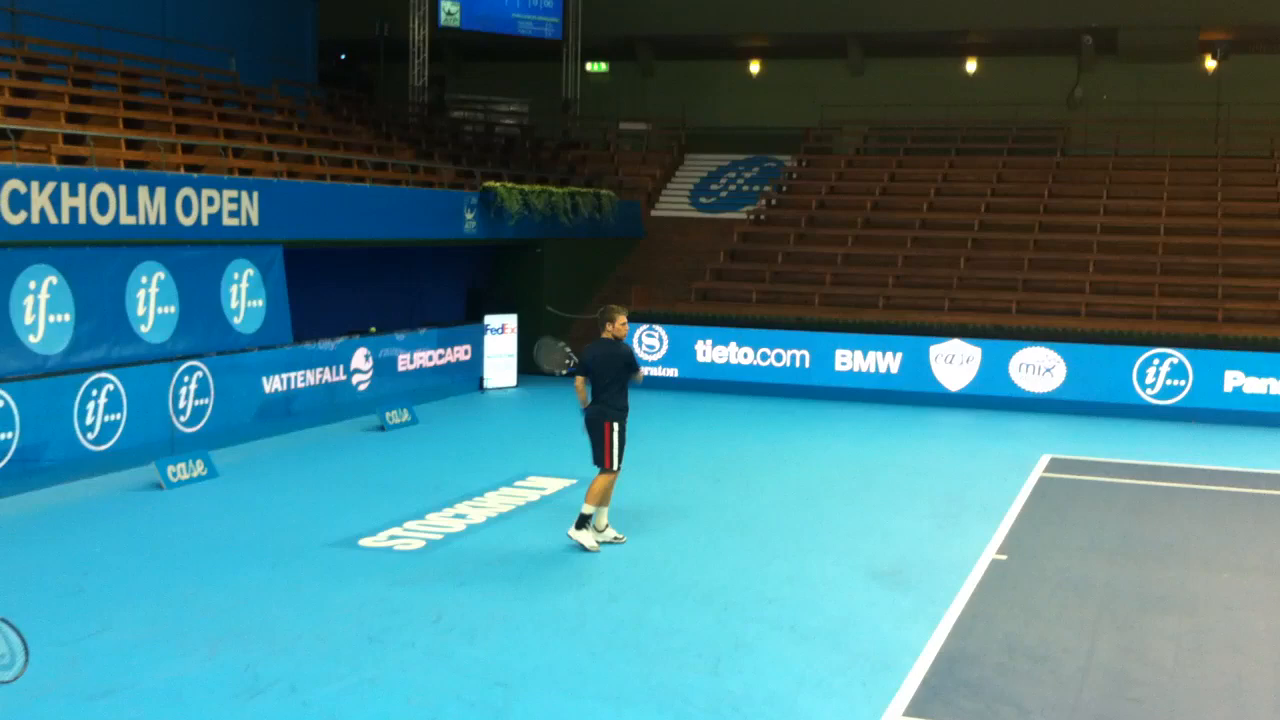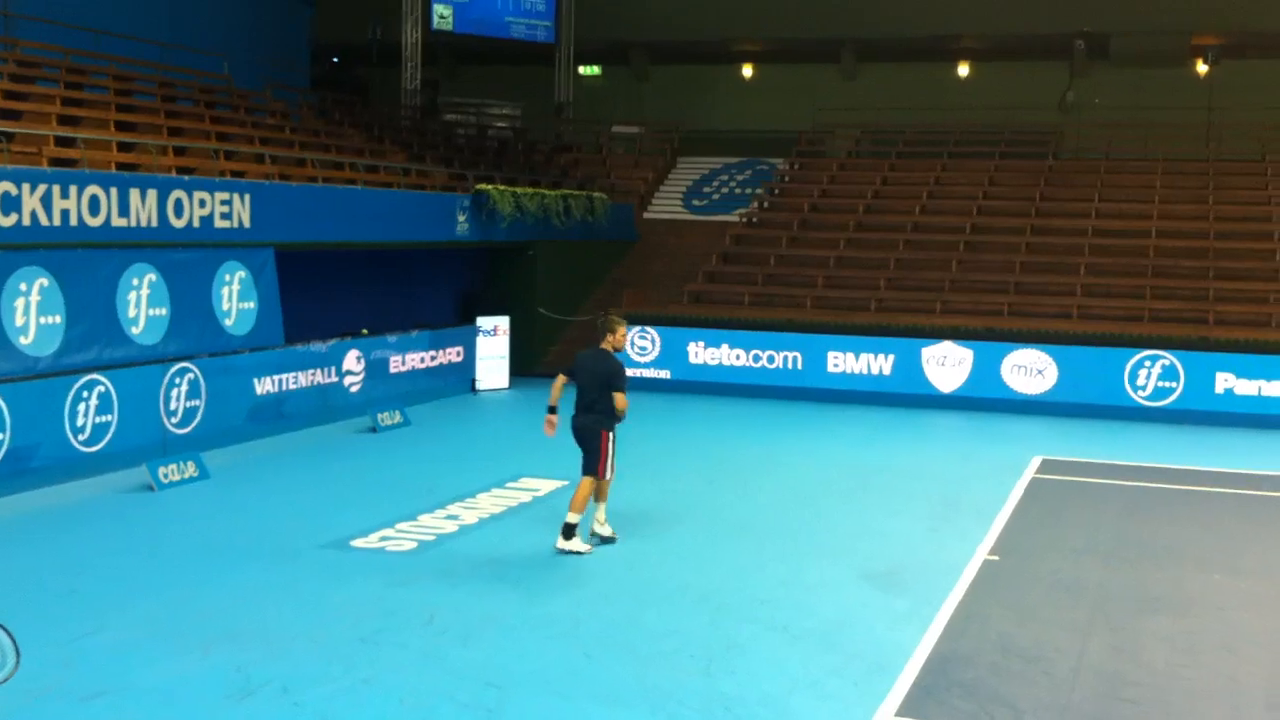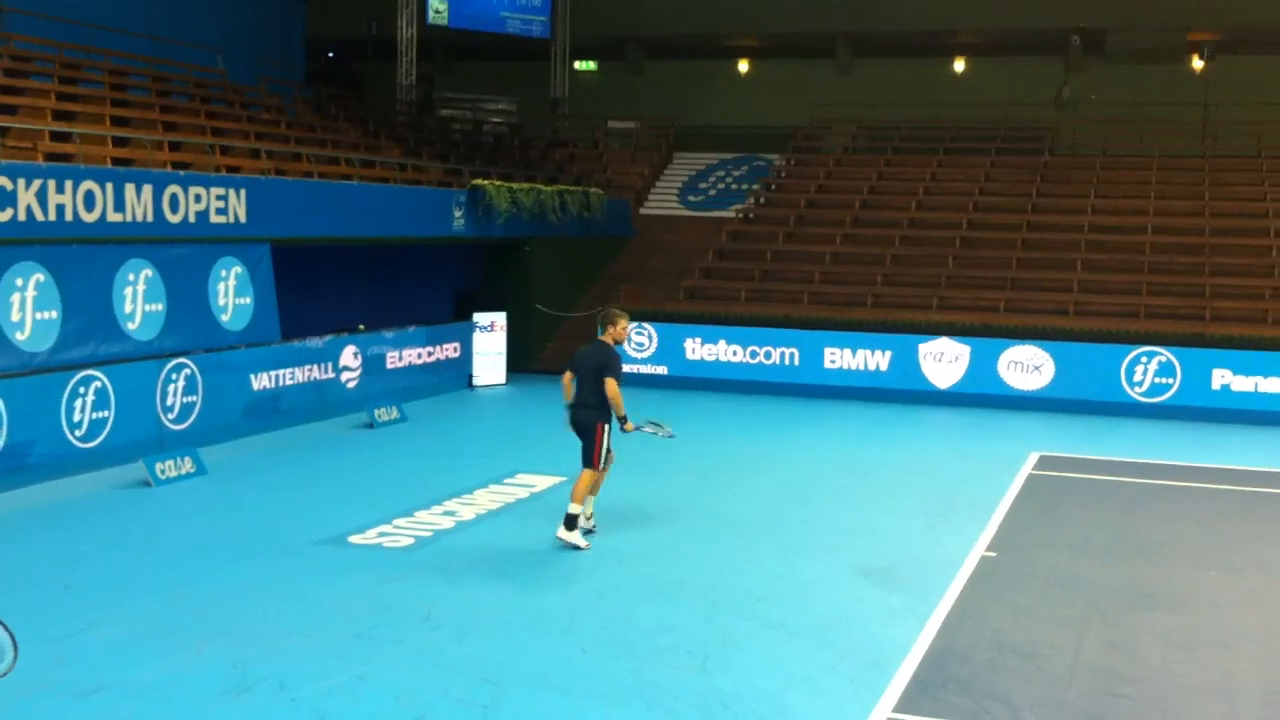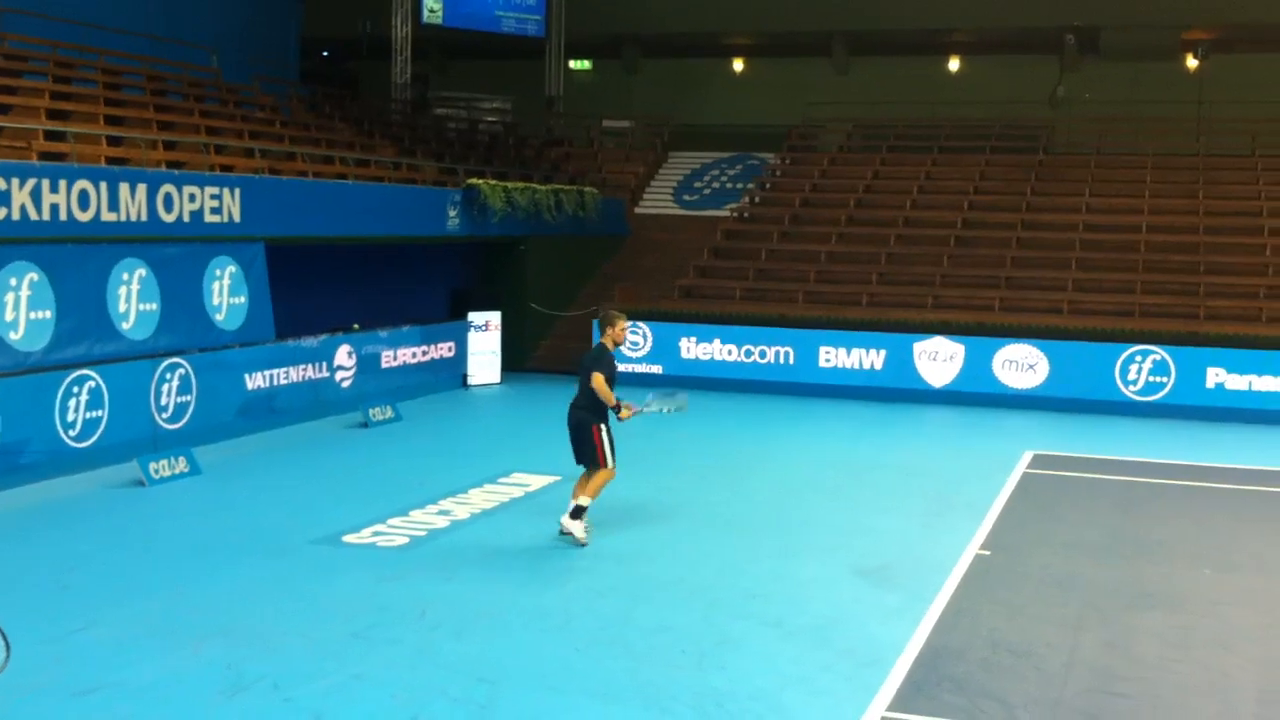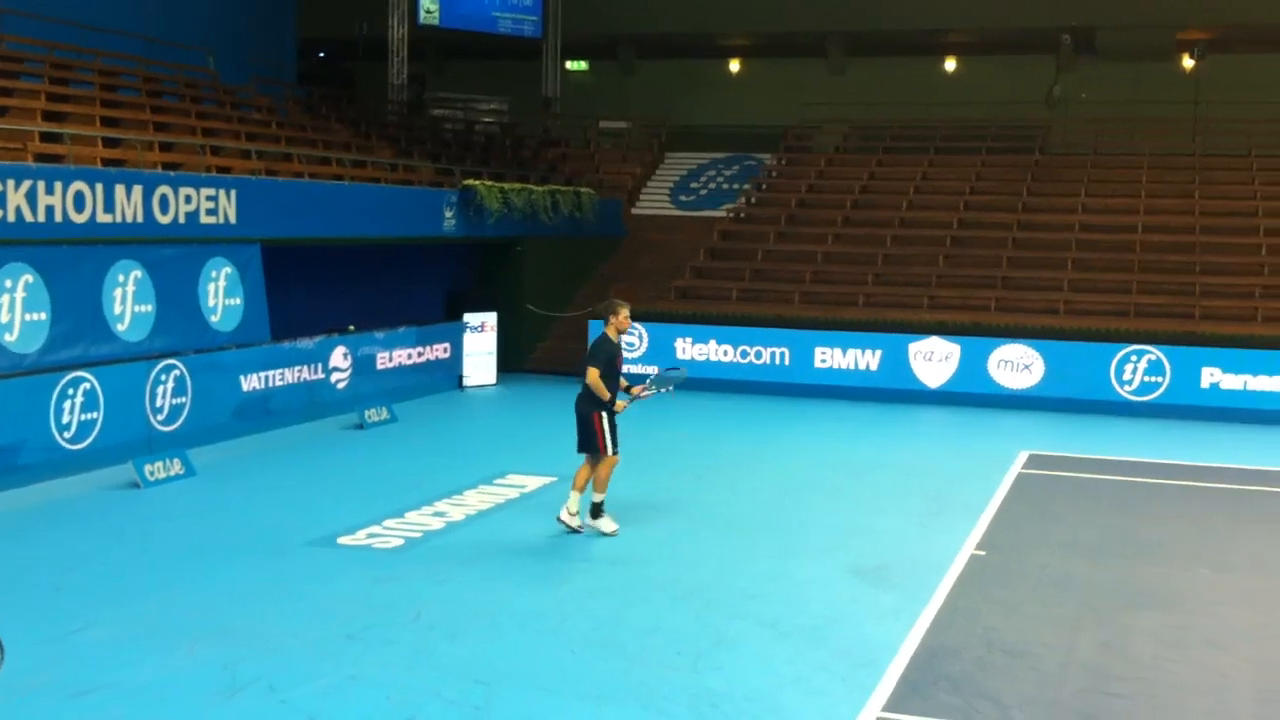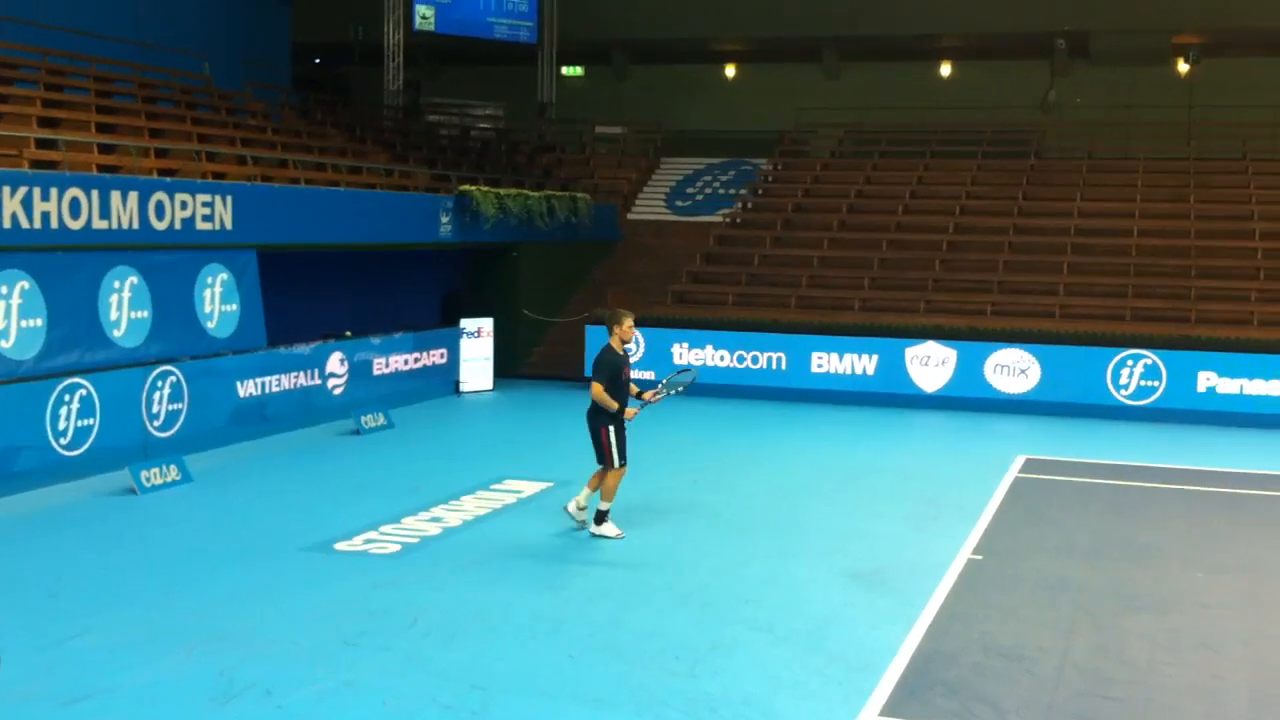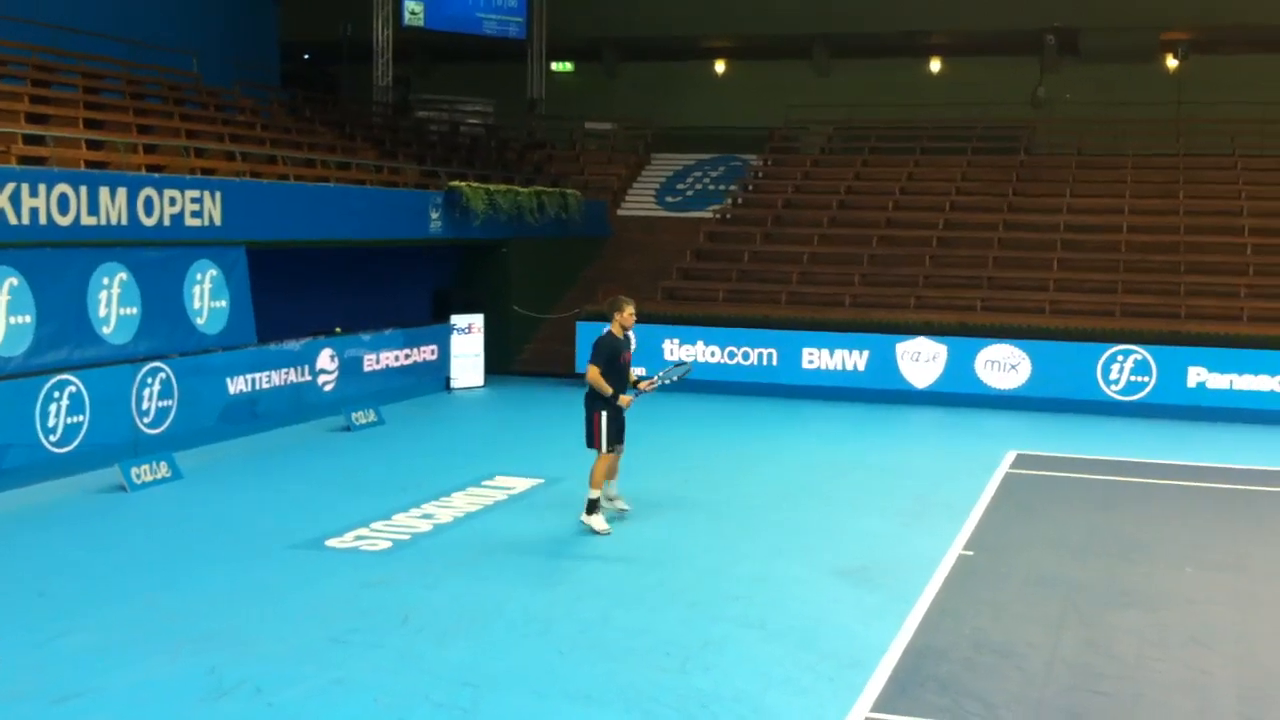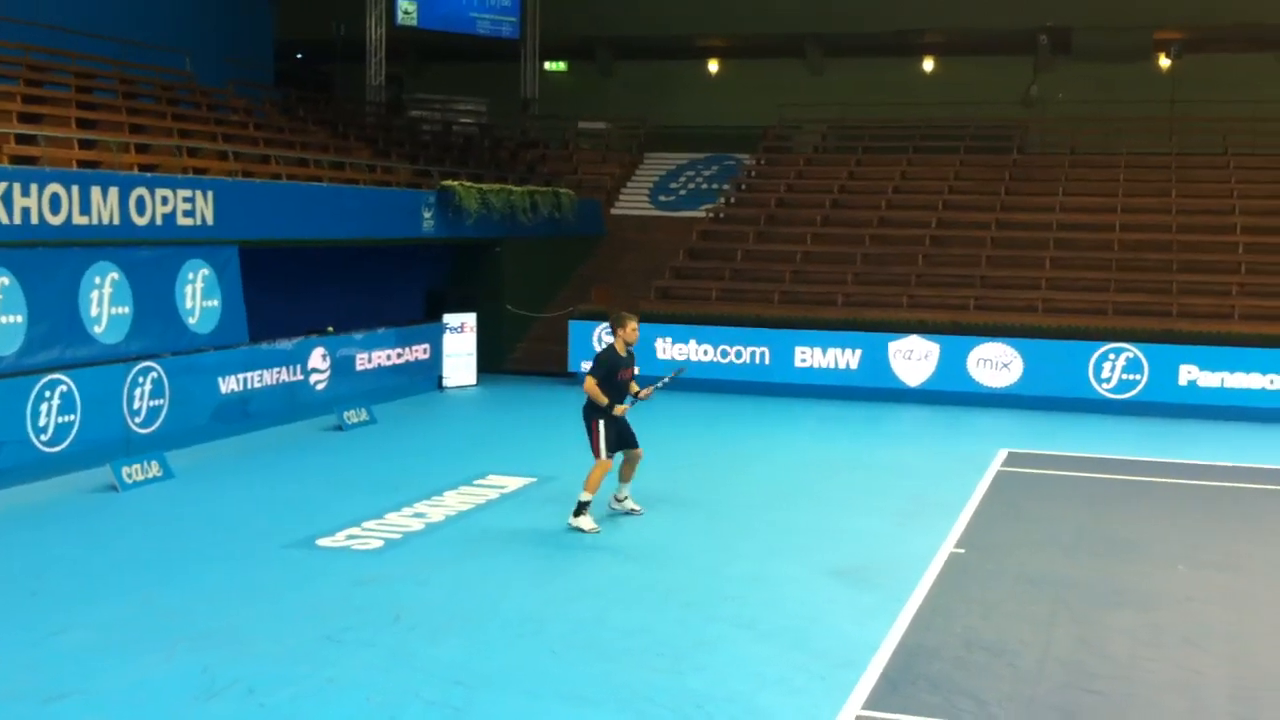
dt=0.2s
person 1, frame 1
left shoulder: (588, 351)
right shoulder: (623, 351)
left elbow: (579, 384)
right elbow: (638, 376)
left hip: (594, 414)
right hip: (612, 418)
left knee: (610, 472)
right knee: (608, 473)
left ankle: (602, 528)
right ankle: (581, 526)
person 1, frame 2
left shoulder: (582, 357)
right shoulder: (615, 366)
left elbow: (559, 382)
right elbow: (620, 404)
left wrist: (552, 411)
right wrist: (620, 417)
left hip: (580, 421)
right hip: (600, 425)
left knee: (607, 469)
right knee: (591, 478)
left ankle: (600, 524)
right ankle: (567, 536)
person 1, frame 3
left shoulder: (584, 350)
right shoulder: (611, 356)
left elbow: (567, 378)
right elbow: (611, 390)
left wrist: (571, 407)
right wrist: (623, 419)
left hip: (579, 413)
right hip: (596, 417)
left knee: (606, 459)
right knee: (593, 470)
left ankle: (585, 515)
right ankle: (569, 527)
person 1, frame 4
left shoulder: (597, 353)
right shoulder: (604, 356)
right elbow: (598, 383)
left wrist: (616, 405)
right wrist: (618, 408)
left hip: (580, 415)
right hip: (591, 419)
left knee: (593, 469)
right knee: (607, 469)
left ankle: (573, 518)
right ankle: (574, 515)
person 1, frame 5
left shoulder: (615, 344)
right shoulder: (602, 346)
right elbow: (591, 378)
left wrist: (629, 388)
right wrist: (611, 401)
left hip: (598, 409)
right hip: (595, 408)
left knee: (593, 460)
right knee: (609, 459)
left ankle: (570, 511)
right ankle: (596, 514)
person 1, frame 6
left shoulder: (623, 354)
right shoulder: (606, 358)
right elbow: (596, 391)
left wrist: (640, 394)
right wrist: (621, 411)
left hip: (613, 419)
right hip: (605, 420)
left knee: (610, 467)
right knee: (617, 469)
left ankle: (579, 503)
right ankle: (600, 521)
person 1, frame 7
left shoulder: (626, 340)
right shoulder: (605, 343)
right elbow: (591, 375)
left wrist: (637, 383)
right wrist: (615, 396)
left hip: (614, 405)
right hip: (600, 405)
left knee: (616, 451)
right knee: (606, 455)
left ankle: (609, 496)
right ankle: (591, 510)
person 1, frame 8
left shoulder: (630, 356)
right shoulder: (606, 357)
right elbow: (589, 387)
left wrist: (639, 392)
right wrist: (610, 406)
left hip: (616, 415)
right hip: (598, 415)
left knee: (635, 454)
right knee: (605, 463)
left ankle: (621, 498)
right ankle: (580, 514)
